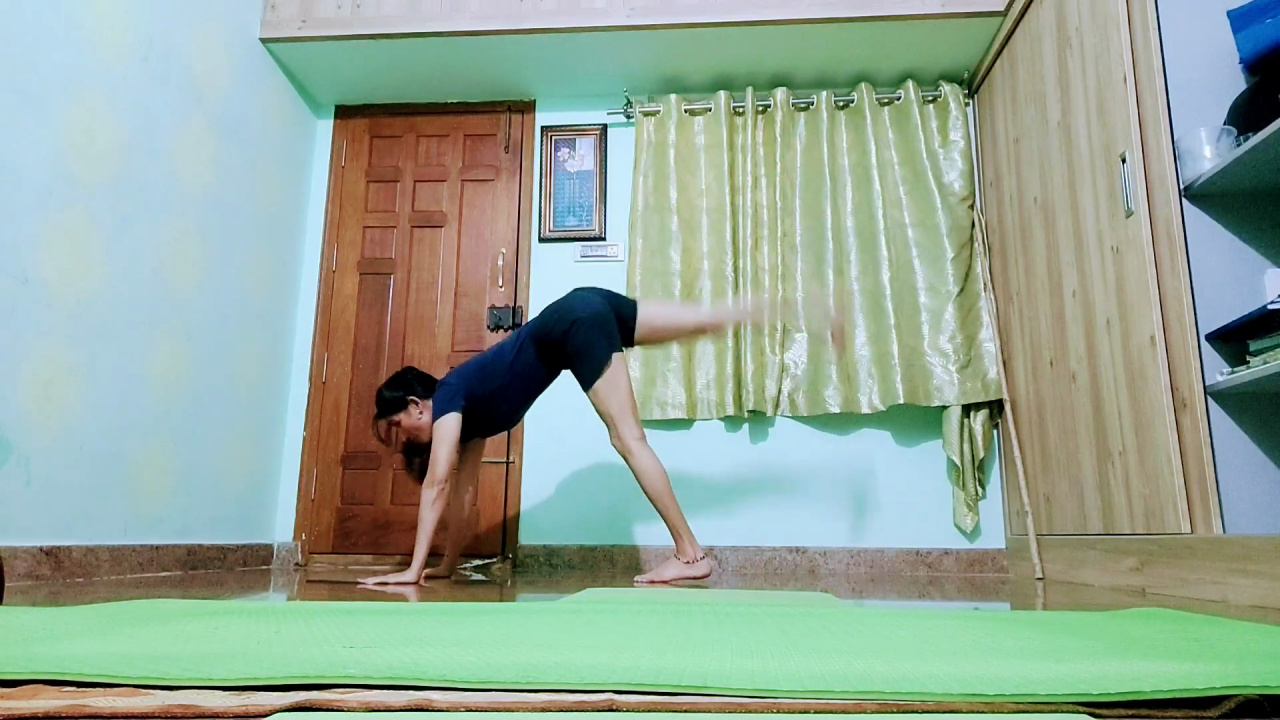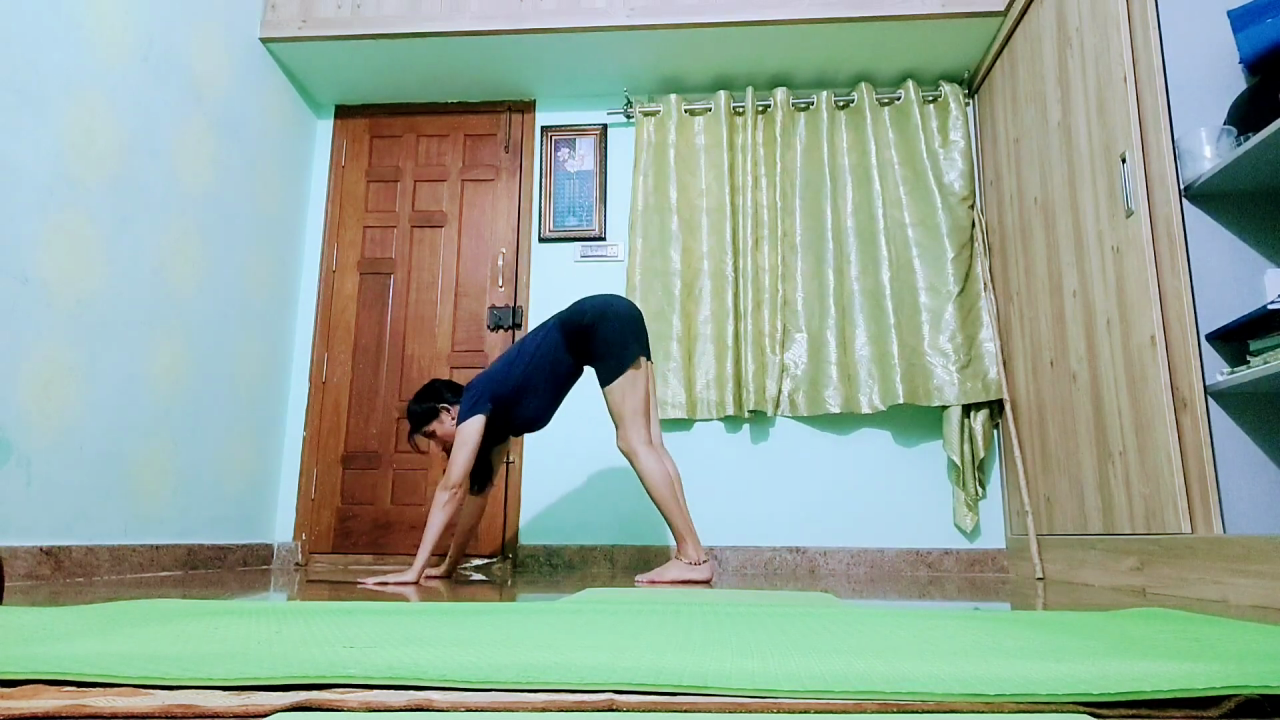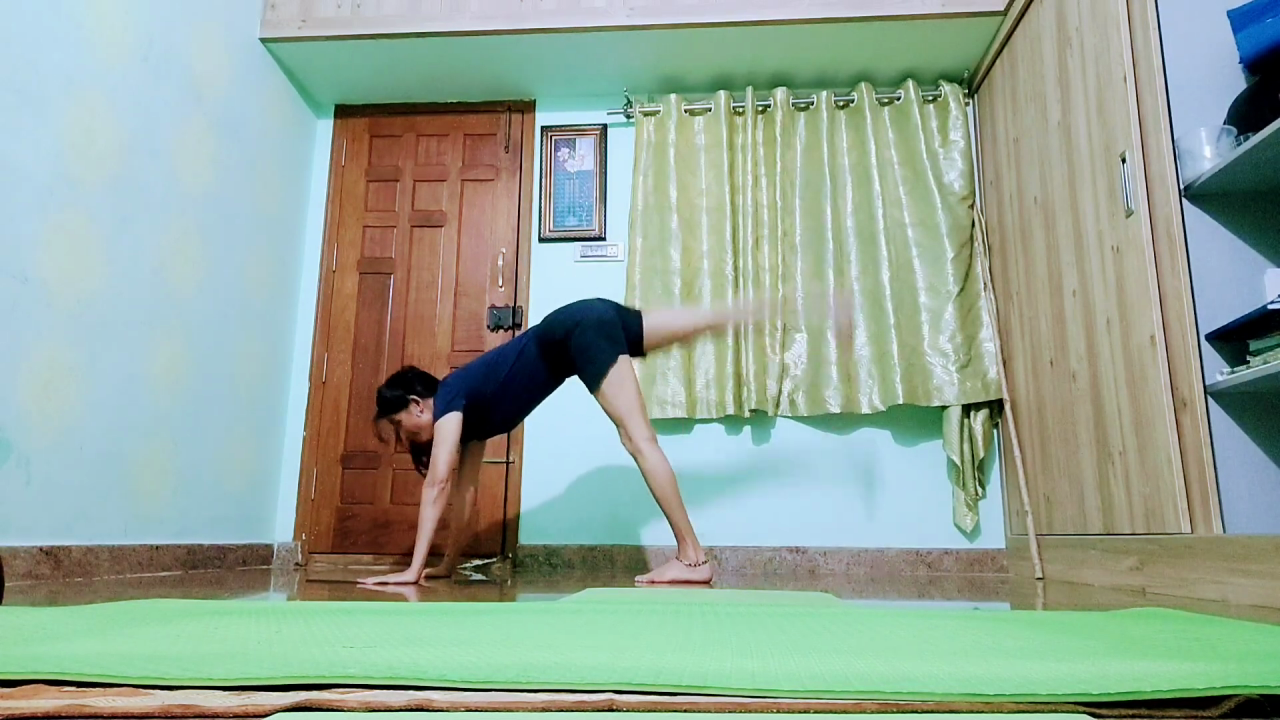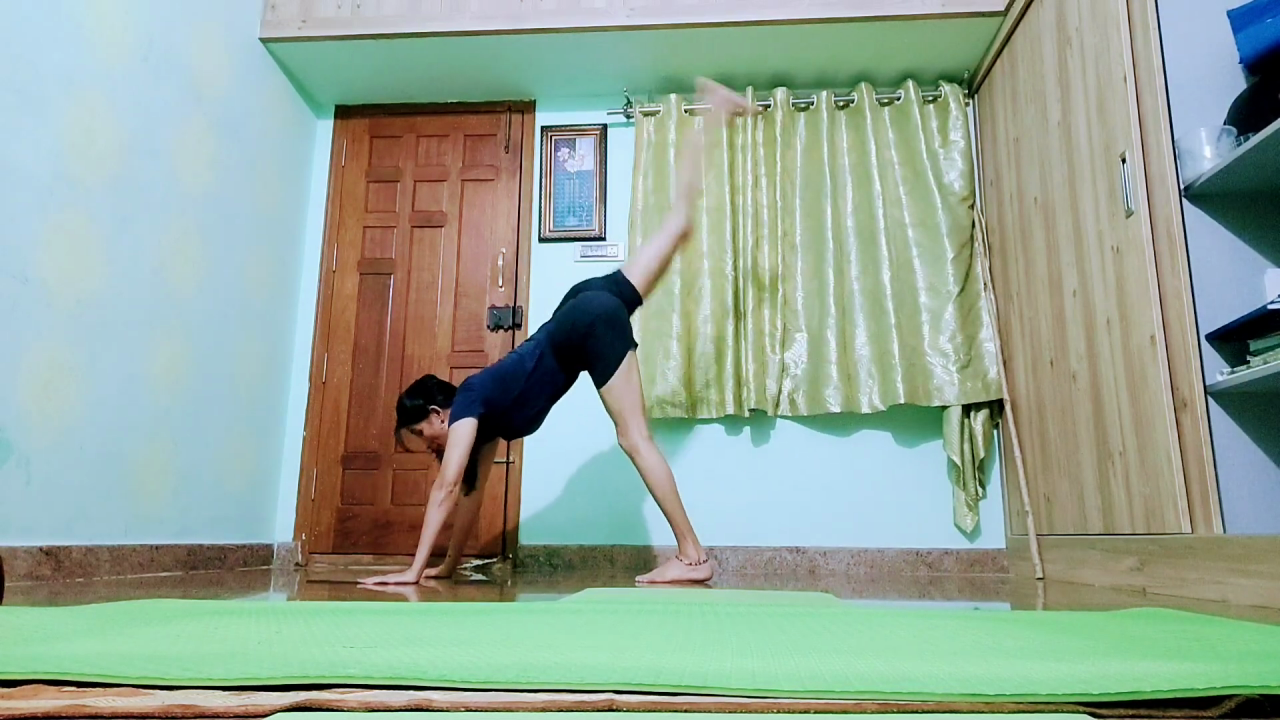
dt=0.5s
person 1, frame 1
left shoulder: (446, 401)
right shoulder: (462, 405)
left elbow: (436, 486)
right elbow: (462, 487)
left wrist: (415, 569)
right wrist: (449, 562)
left hip: (578, 324)
right hip: (582, 312)
left knee: (628, 439)
right knee: (714, 320)
left ankle: (690, 554)
person 1, frame 2
left shoulder: (475, 403)
right shoulder: (495, 414)
left elbow: (452, 489)
right elbow: (477, 491)
left wrist: (416, 569)
right wrist: (449, 565)
left hip: (604, 323)
right hip: (607, 324)
left knee: (636, 444)
right knee: (650, 444)
left ankle: (693, 557)
right ankle: (690, 553)
person 1, frame 3
left shoulder: (447, 403)
right shoulder: (466, 414)
left elbow: (438, 484)
right elbow: (464, 489)
left wrist: (413, 569)
right wrist: (448, 562)
left hip: (579, 331)
right hip: (585, 327)
left knee: (638, 438)
right knee: (712, 320)
left ankle: (693, 557)
person 1, frame 4
left shoulder: (464, 408)
right shoulder: (484, 410)
left elbow: (446, 489)
right elbow: (472, 491)
left wrist: (416, 569)
right wrist: (448, 564)
left hip: (588, 324)
right hip: (589, 310)
left knee: (633, 439)
right knee: (678, 222)
left ankle: (692, 556)
